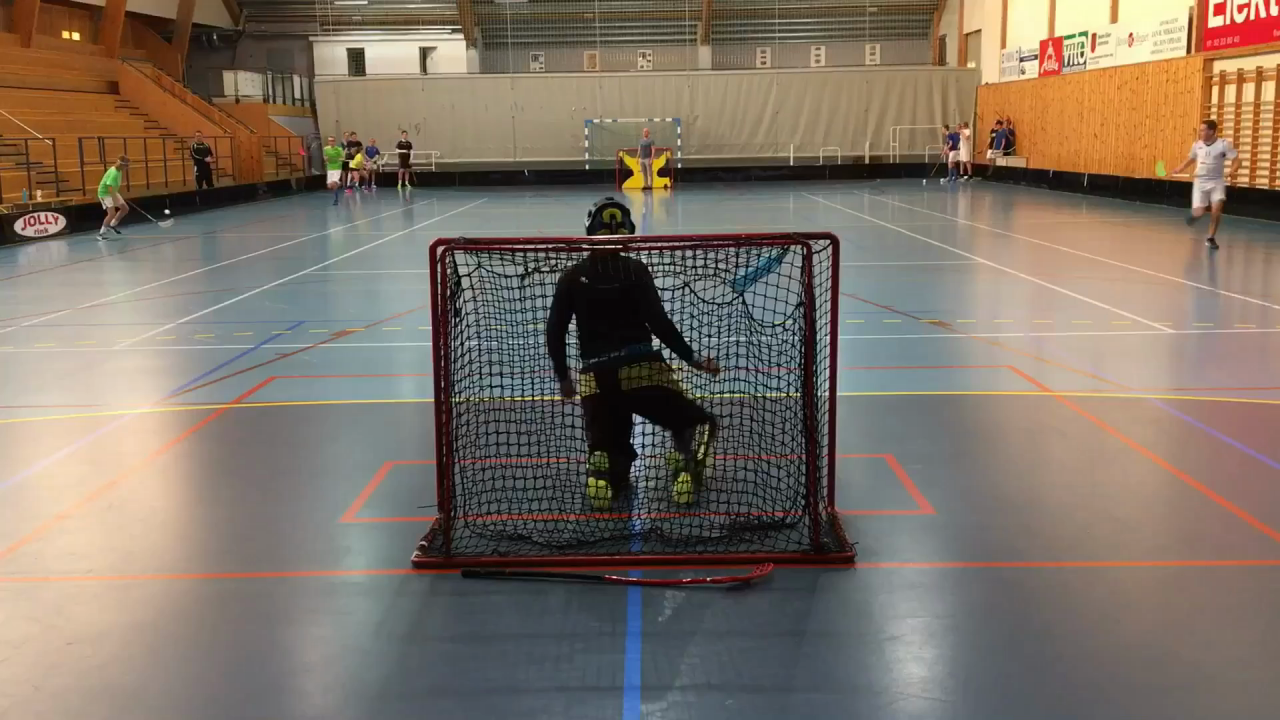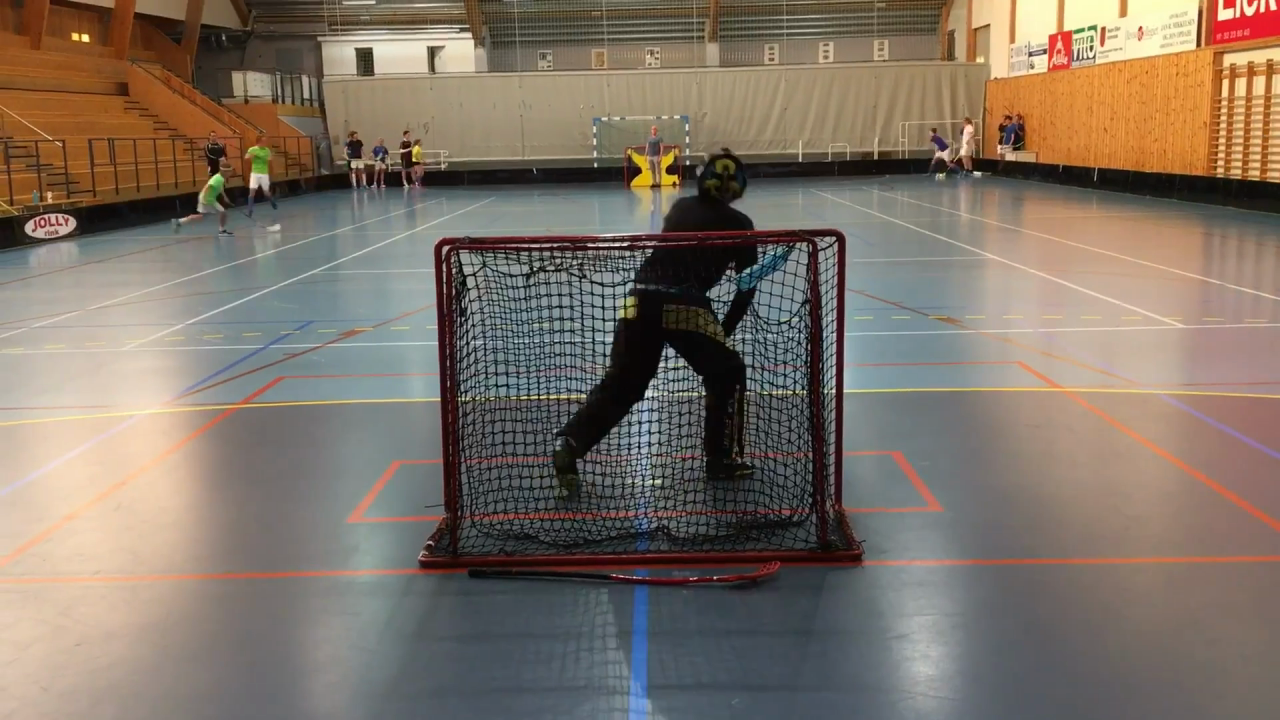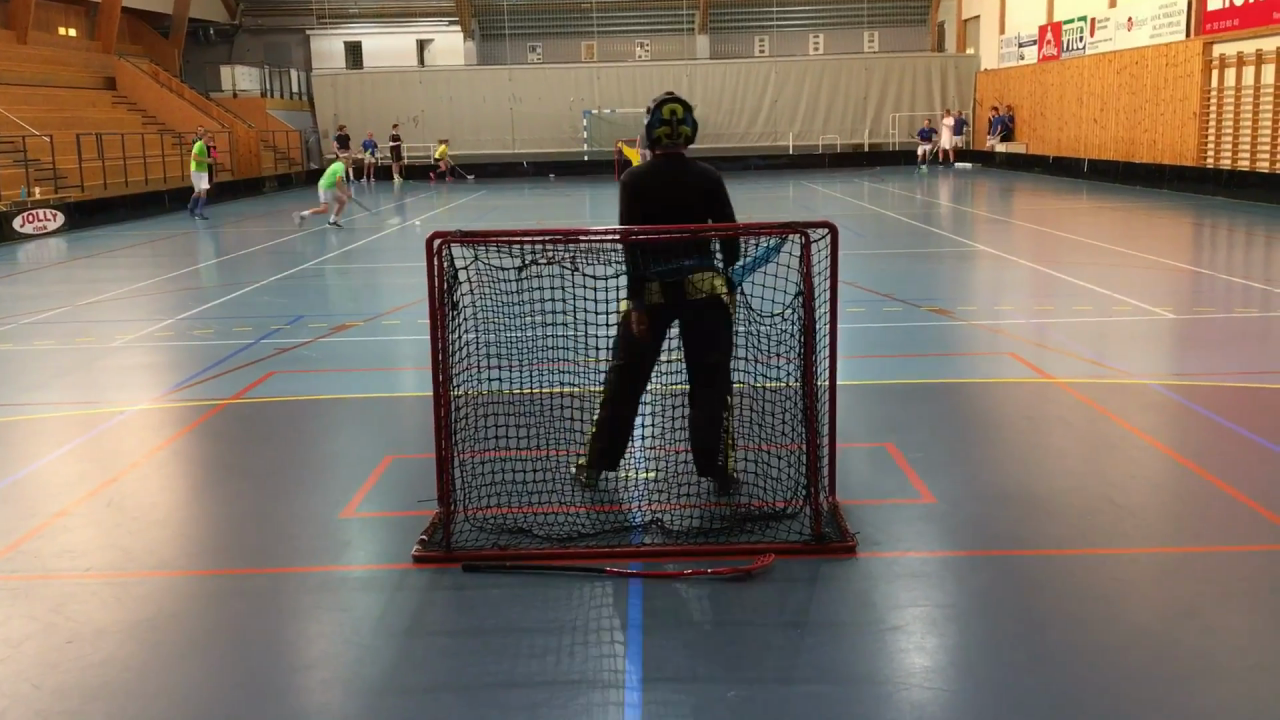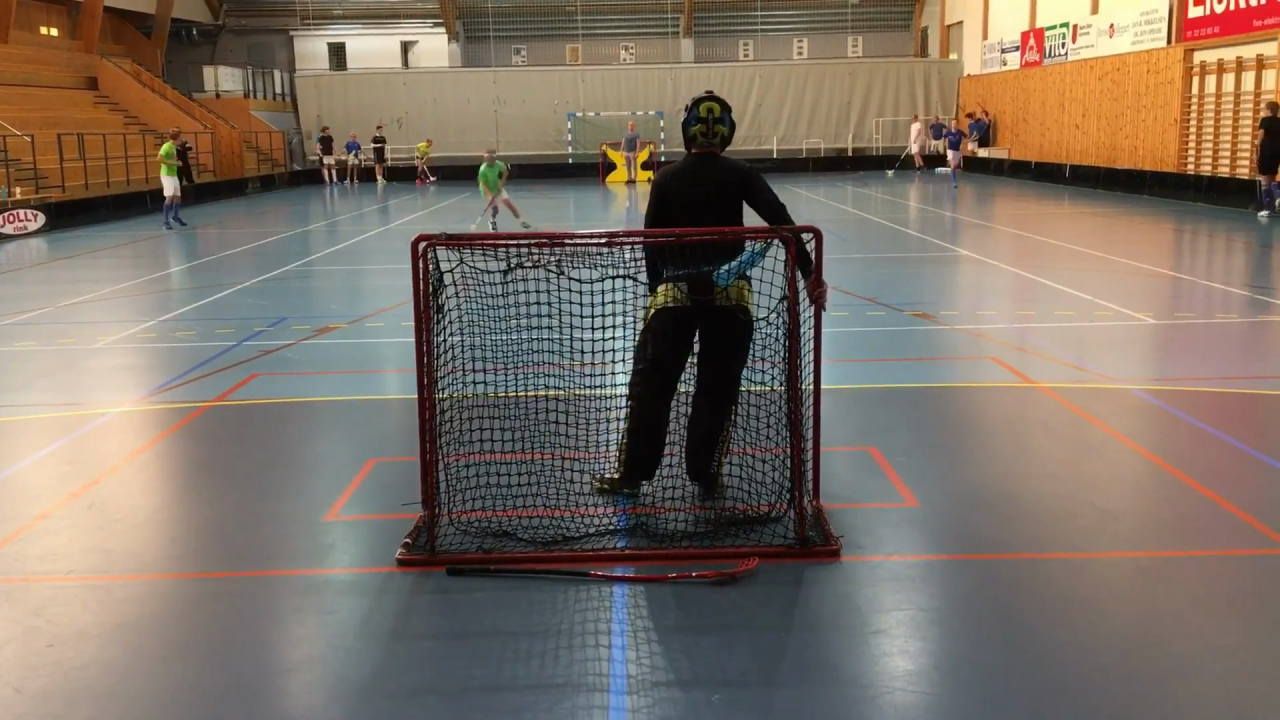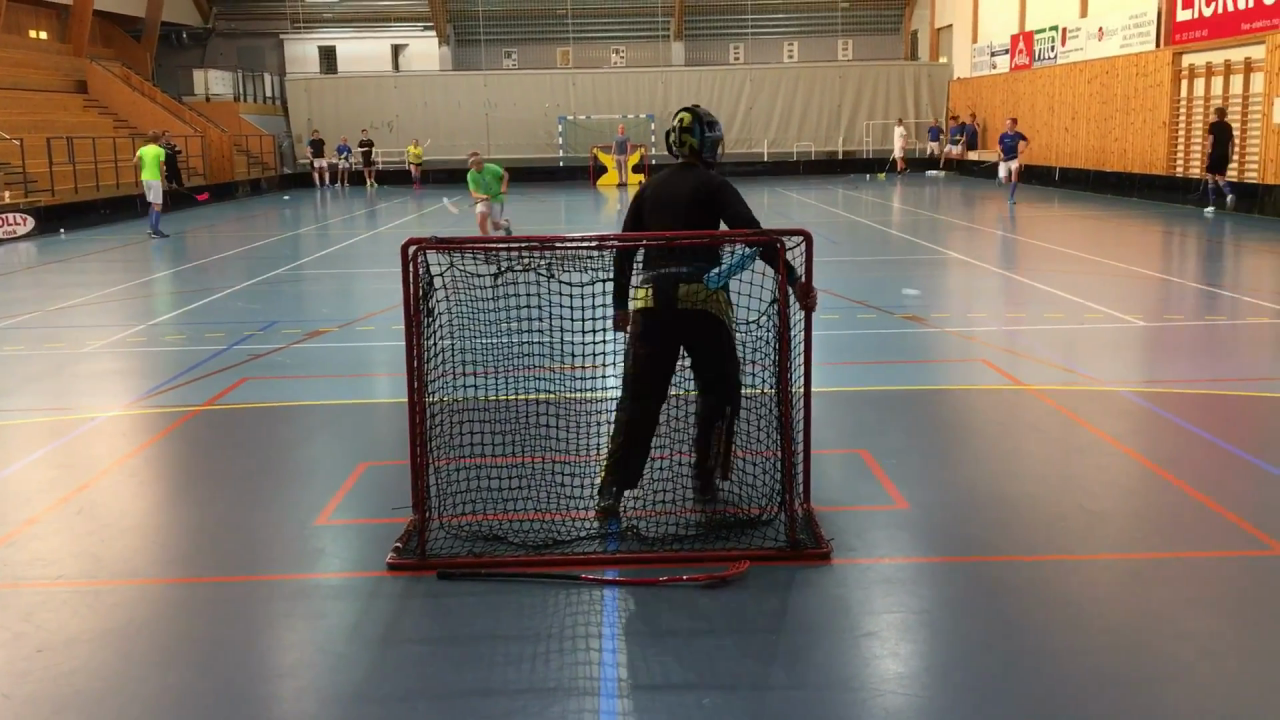
dt=0.5s
person 1, frame 1
left shoulder: (571, 276)
right shoulder: (636, 270)
left elbow: (554, 335)
right elbow: (660, 326)
left wrist: (563, 379)
right wrist: (695, 360)
left hip: (598, 378)
right hip: (643, 371)
left knee: (607, 450)
right knee: (700, 422)
left ankle: (609, 475)
right ankle: (687, 462)
person 1, frame 2
left shoulder: (682, 207)
right shoulder: (738, 224)
right elbow: (746, 285)
right wrist: (726, 328)
left hip: (640, 303)
right hip: (684, 307)
left knee: (616, 389)
right knee: (728, 375)
left ankle: (570, 446)
right ankle: (721, 460)
person 1, frame 3
left shoulder: (635, 179)
right shoulder: (707, 177)
left elbow: (632, 242)
right elbow: (730, 238)
left wrist: (638, 305)
right wrist: (728, 287)
left hip: (651, 289)
right hip: (704, 288)
left knee: (625, 380)
right knee: (712, 383)
left ankle: (598, 465)
right ankle: (717, 469)
person 1, frame 4
left shoulder: (667, 178)
right shoulder: (740, 175)
left elbow: (652, 241)
right elbow: (781, 222)
left wrist: (657, 287)
right wrist: (809, 274)
left hip: (675, 292)
right hip: (728, 293)
left knee: (651, 386)
right knee: (717, 389)
left ankle: (631, 473)
right ankle: (704, 475)
person 1, frame 5
left shoulder: (649, 190)
right shoulder: (712, 184)
left elbow: (623, 252)
right elbow: (750, 233)
left wrist: (620, 306)
right wrist: (795, 280)
left hip: (652, 300)
right hip: (704, 296)
left knee: (639, 398)
right knee: (720, 389)
left ankle: (613, 491)
right ankle: (707, 477)
